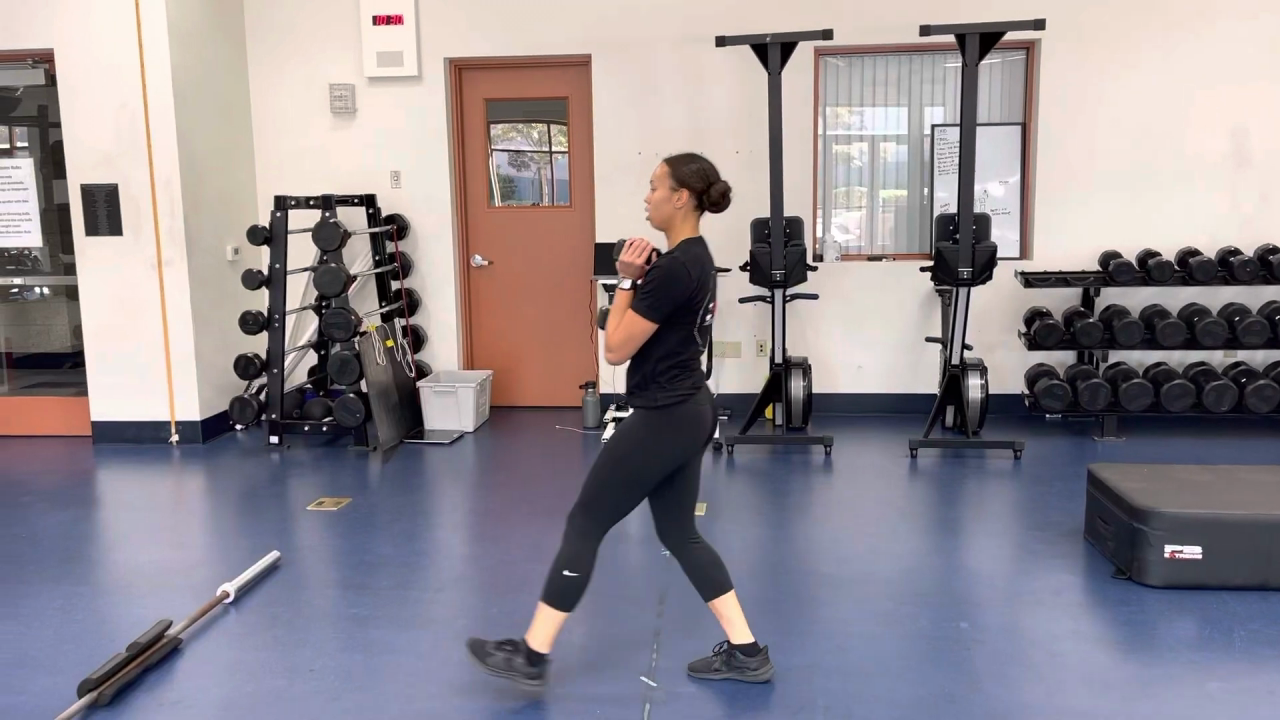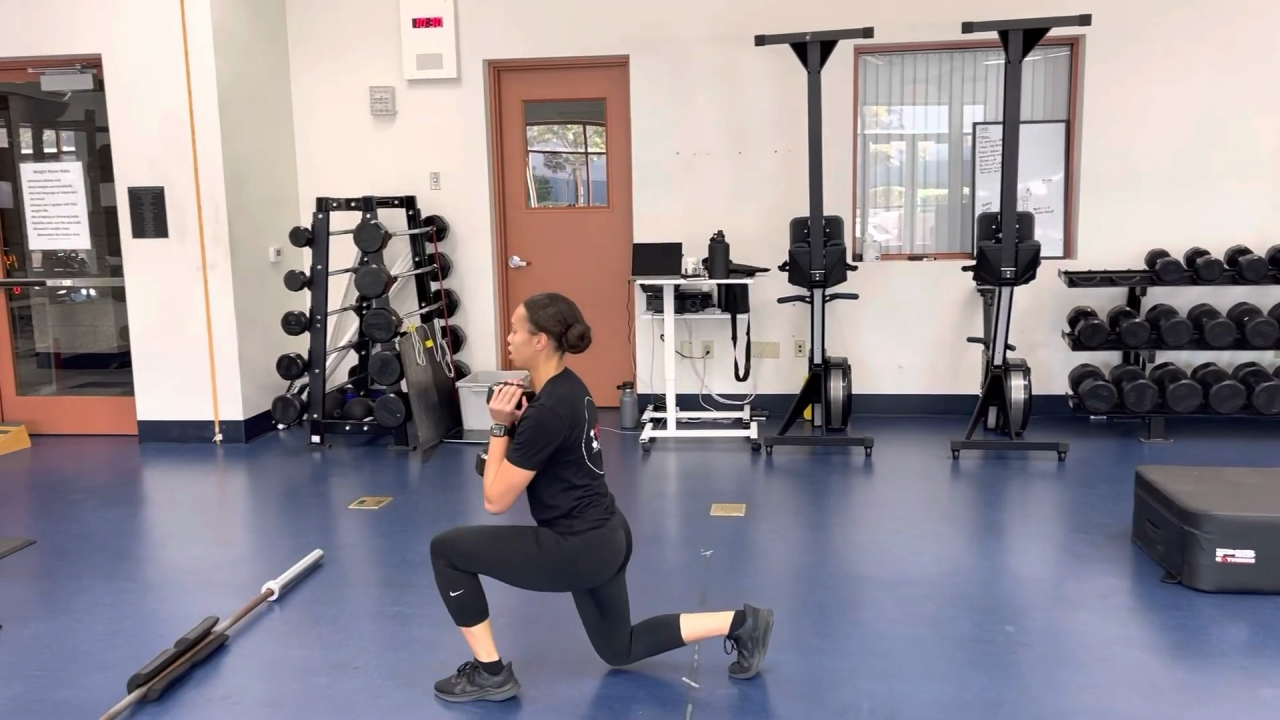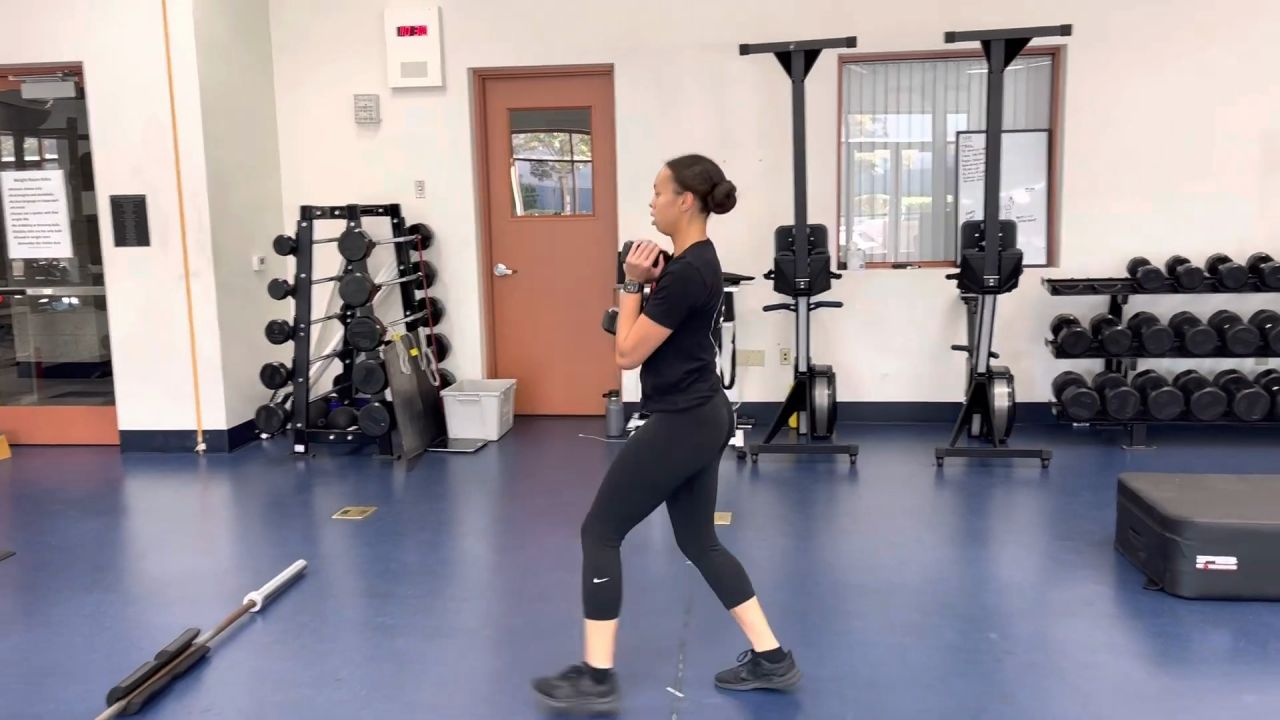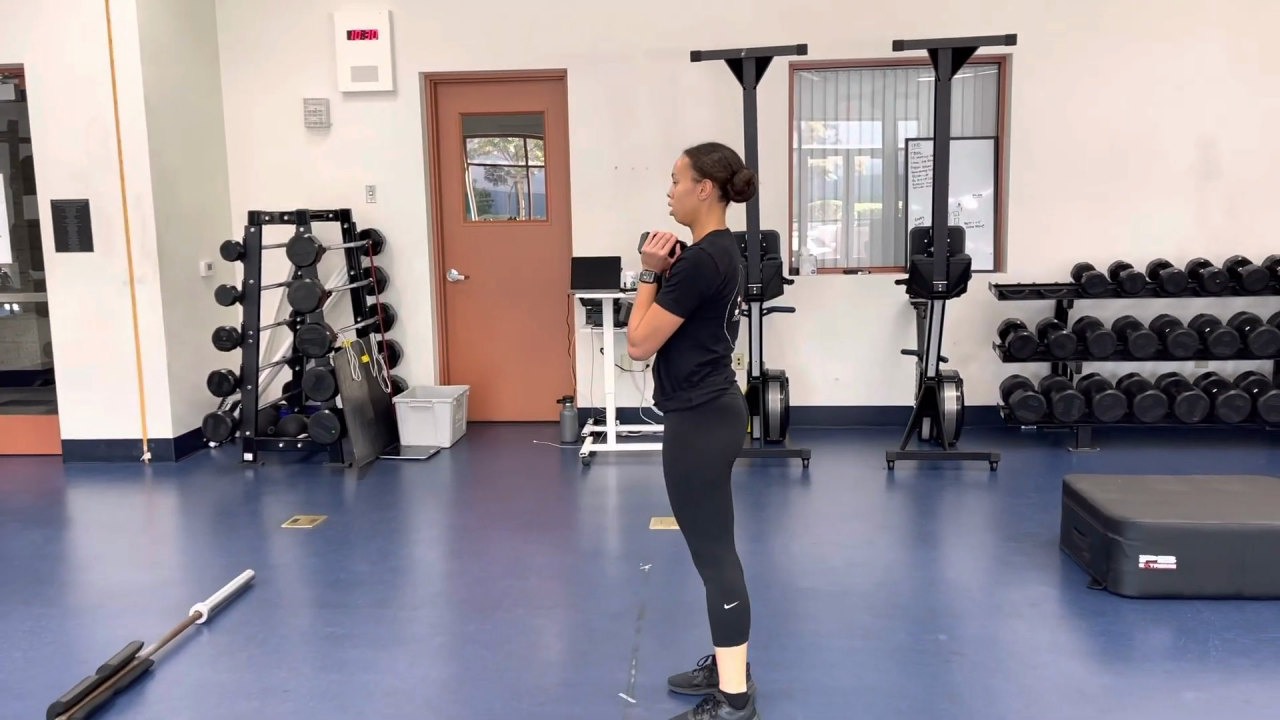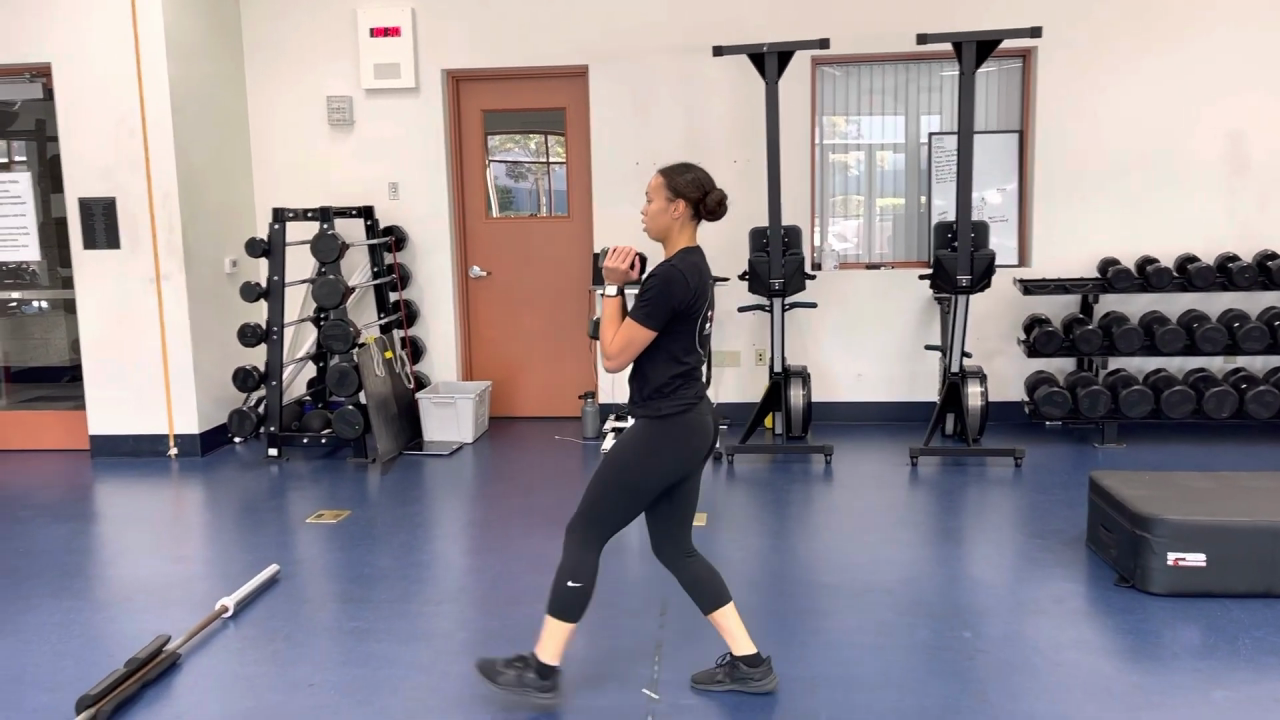
dt=1s
person 1, frame 1
left shoulder: (675, 268)
right shoulder: (694, 258)
left elbow: (616, 350)
left wrist: (626, 281)
right wrist: (639, 280)
left hip: (663, 419)
right hip: (690, 412)
left knee: (585, 525)
right knee: (679, 533)
left ankle: (528, 655)
right ankle: (746, 651)
person 1, frame 2
left shoulder: (548, 411)
right shoulder: (567, 388)
left elbow: (496, 500)
left wrist: (500, 427)
right wrist: (515, 423)
left hip: (577, 548)
right hip: (604, 538)
left knee: (447, 550)
right knee: (620, 648)
left ankle: (489, 672)
right ankle: (742, 623)
person 1, frame 3
left shoulder: (687, 273)
right shoulder: (699, 262)
left elbow: (628, 355)
right elbow: (652, 332)
left wrist: (633, 286)
right wrist: (650, 283)
left hip: (680, 425)
right hip: (705, 417)
left knee: (601, 532)
right knee: (699, 541)
left ankle: (597, 675)
right ankle: (772, 659)
person 1, frame 4
left shoulder: (701, 260)
right shoulder: (720, 251)
left elbow: (640, 343)
left wrist: (650, 274)
right wrist: (667, 272)
left hip: (699, 421)
right hip: (714, 410)
left knee: (713, 554)
right knee: (714, 546)
right ankle: (728, 669)
person 1, frame 5
left shoulder: (672, 275)
right shoulder: (692, 267)
left elbow: (614, 356)
left wrist: (612, 288)
right wrist: (630, 283)
left hip: (665, 430)
right hip: (691, 424)
left knee: (584, 535)
right knee: (675, 549)
left ankle: (541, 667)
right ankle: (748, 661)
